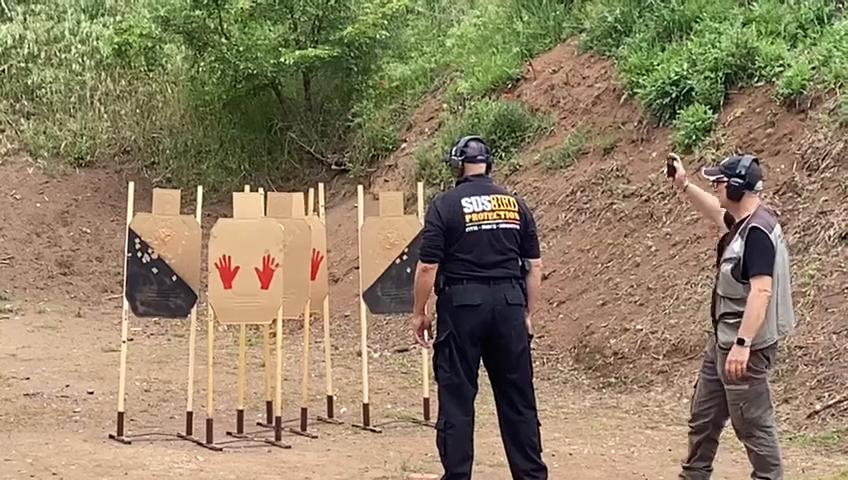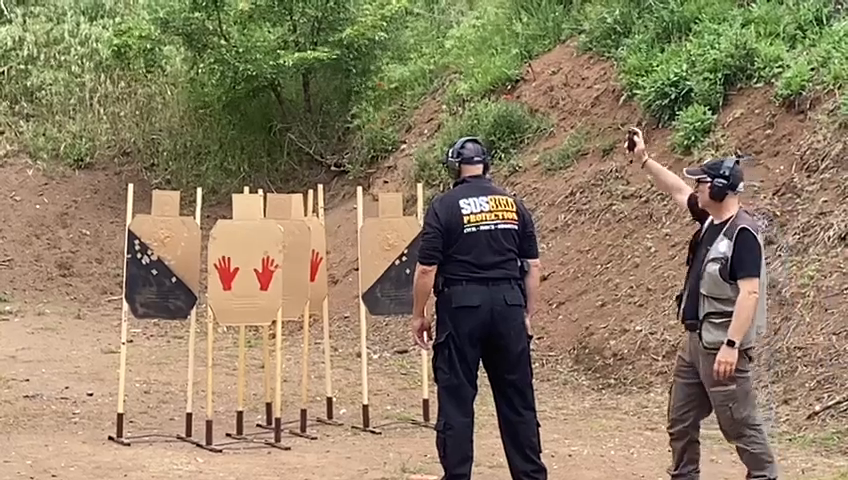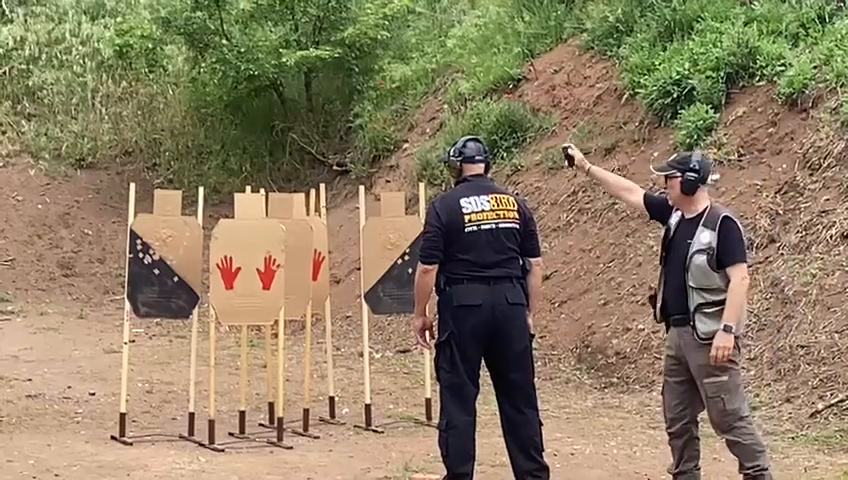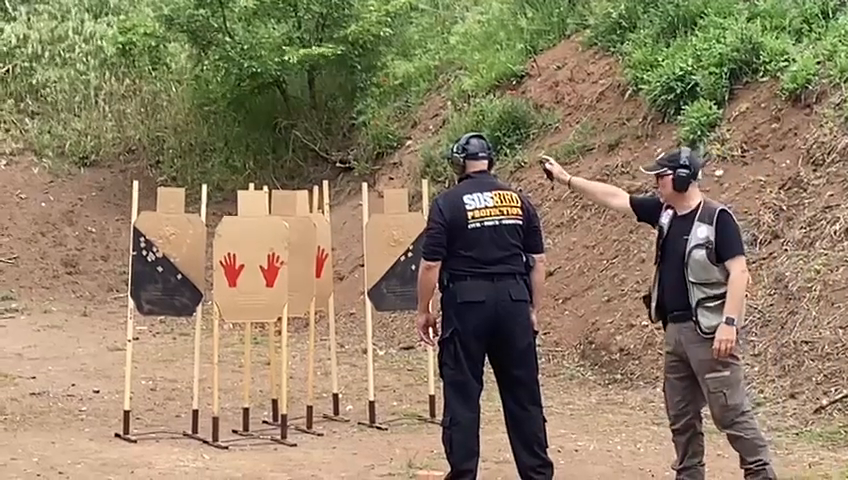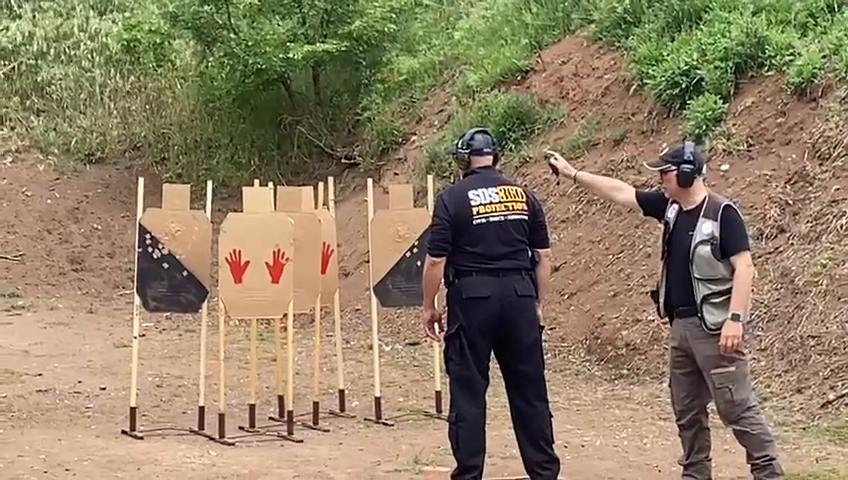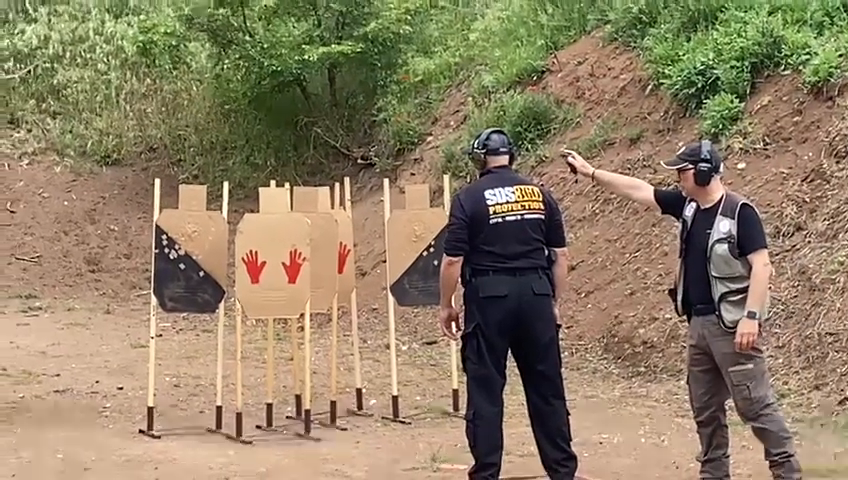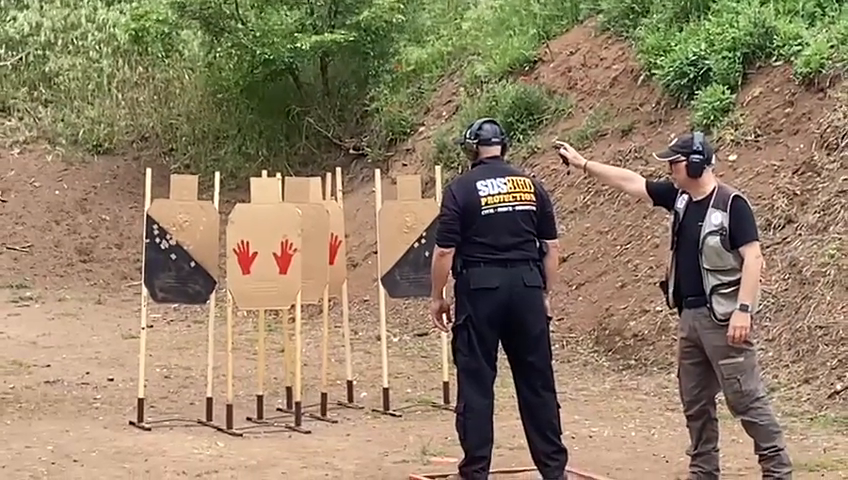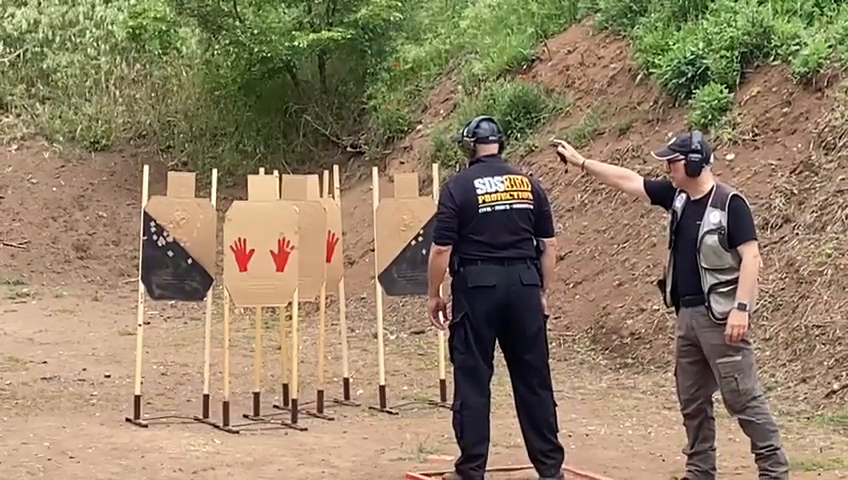
dt=0.4s
person 1, frame 1
left shoulder: (445, 204)
right shoulder: (516, 203)
left elbow: (427, 267)
right elbow: (534, 266)
left wrist: (419, 313)
right wrist: (528, 313)
left hip: (462, 305)
right hip: (508, 304)
left knee: (457, 396)
right knee: (518, 396)
person 1, frame 2
left shoulder: (444, 205)
right shoulder: (514, 204)
left elbow: (426, 268)
right elbow: (532, 266)
left wrist: (419, 315)
right wrist: (527, 313)
left hip: (461, 306)
right hip: (507, 305)
left knee: (456, 398)
right knee: (517, 398)
person 1, frame 3
left shoulder: (444, 205)
right shoulder: (515, 203)
left elbow: (427, 268)
right elbow: (534, 265)
left wrist: (420, 314)
right wrist: (530, 312)
left hip: (463, 305)
right hip: (509, 303)
left knee: (458, 397)
right knee: (519, 396)
person 1, frame 4
left shoulder: (448, 202)
right shoulder: (519, 200)
left elbow: (431, 264)
right elbow: (537, 261)
left wrist: (423, 310)
right wrist: (533, 308)
left hip: (466, 301)
right hip: (513, 300)
left knee: (462, 394)
right knee: (523, 393)
person 1, frame 5
left shoulder: (452, 197)
right shoulder: (524, 195)
left elbow: (435, 260)
right elbow: (543, 255)
left wrist: (429, 306)
right wrist: (538, 302)
left hip: (472, 297)
right hip: (519, 295)
left knee: (468, 389)
right knee: (529, 388)
person 1, frame 6
left shoulder: (469, 197)
right shoulder: (540, 194)
left elbow: (453, 260)
right elbow: (560, 255)
left wrist: (446, 305)
right wrist: (554, 300)
left hip: (489, 296)
right hip: (535, 294)
left knee: (485, 389)
right knee: (547, 387)
person 1, frame 7
left shoulder: (461, 188)
right shoulder: (532, 185)
left elbow: (444, 250)
right elbow: (551, 246)
left wrist: (437, 296)
right wrist: (545, 292)
left hip: (480, 288)
right hip: (526, 286)
left knee: (476, 381)
right knee: (537, 380)
person 1, frame 8
left shoulder: (458, 186)
right shoulder: (529, 184)
left elbow: (441, 249)
right elbow: (549, 244)
left wrist: (434, 294)
right wrist: (542, 290)
left hip: (477, 286)
right hip: (523, 284)
left knee: (472, 379)
right knee: (534, 378)
person 2, frame 1
left shoulder: (758, 231)
right shoulder: (743, 221)
left elbow: (762, 291)
right elbow: (719, 214)
left wrist: (743, 344)
right wrist: (685, 186)
left hip: (745, 344)
right hip: (723, 339)
left knee: (752, 422)
right knee: (704, 415)
person 2, frame 2
left shoulder: (743, 233)
right shoulder: (712, 218)
left elbow: (750, 293)
right elbow: (678, 191)
left wrist: (731, 345)
right wrist: (644, 160)
left hip: (722, 344)
right hip: (696, 340)
left knee: (740, 425)
right knee: (681, 420)
person 2, frame 3
left shoulder: (722, 223)
right shoulder: (674, 213)
left elbow: (740, 278)
right elbow: (630, 192)
left wrist: (727, 330)
right wrist: (586, 167)
left hip: (708, 337)
right hip: (677, 334)
left knee: (729, 417)
right knee: (678, 419)
person 2, frame 4
left shoulder: (718, 217)
right shoulder: (664, 212)
left elbow: (739, 272)
right elbow: (615, 197)
left wrist: (729, 323)
right wrist: (567, 179)
left hip: (708, 332)
right hip: (675, 330)
left knee: (731, 412)
right knee: (681, 415)
person 2, frame 5
left shoulder: (722, 212)
right shoulder: (670, 207)
left elbow: (745, 267)
right elbow: (620, 191)
left wrist: (735, 318)
right wrist: (573, 173)
left hip: (713, 327)
right hip: (681, 325)
left knee: (737, 407)
right knee: (686, 410)
person 2, frame 6
left shoulder: (739, 211)
right shoulder: (688, 205)
left elbow: (761, 265)
right elbow: (638, 190)
left wrist: (751, 316)
right wrist: (591, 172)
left hip: (730, 324)
right hip: (699, 323)
left knee: (755, 405)
right knee: (705, 408)
person 2, frame 7
left shoulder: (731, 203)
right shoulder: (679, 197)
left elbow: (753, 258)
right elbow: (629, 181)
left wrist: (744, 309)
right wrist: (583, 163)
left hip: (722, 317)
right hip: (689, 316)
left knee: (745, 398)
right knee: (695, 401)
person 2, frame 8
left shoulder: (730, 203)
right shoulder: (677, 196)
left elbow: (751, 257)
right elbow: (628, 180)
left wrist: (742, 308)
right wrist: (581, 161)
left hip: (720, 316)
right hip: (687, 315)
left knee: (743, 397)
right knee: (692, 400)
